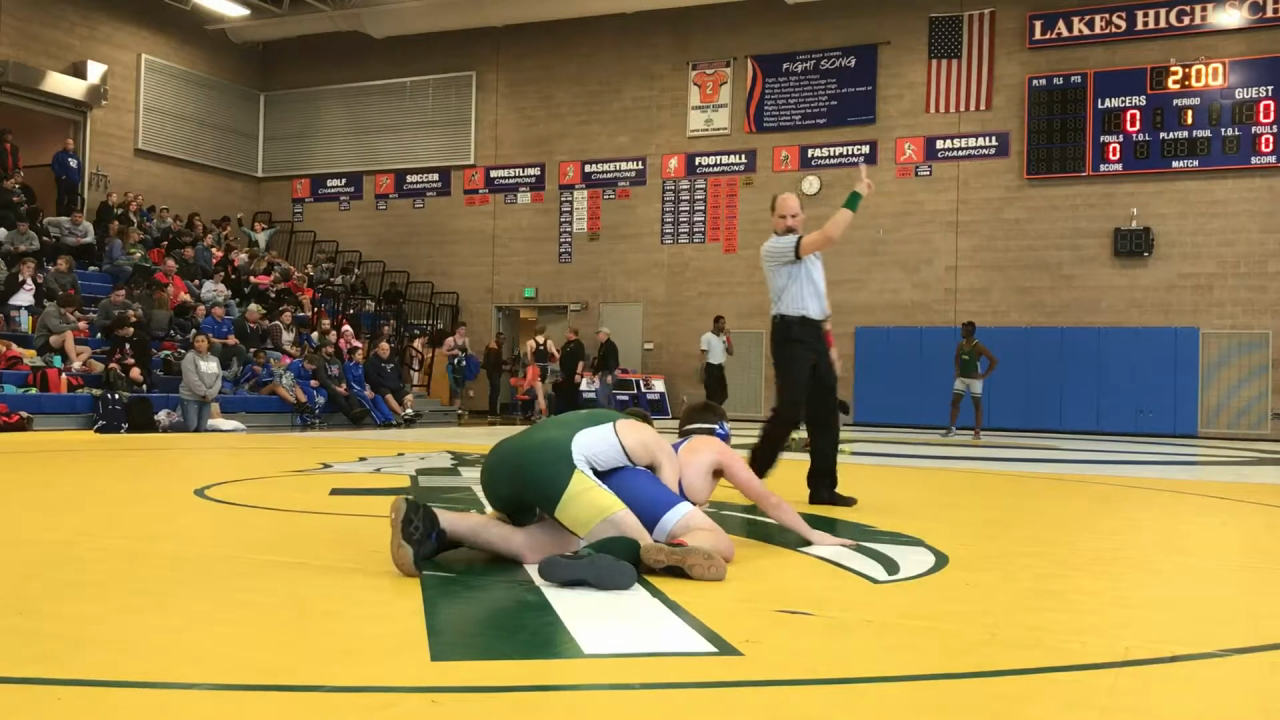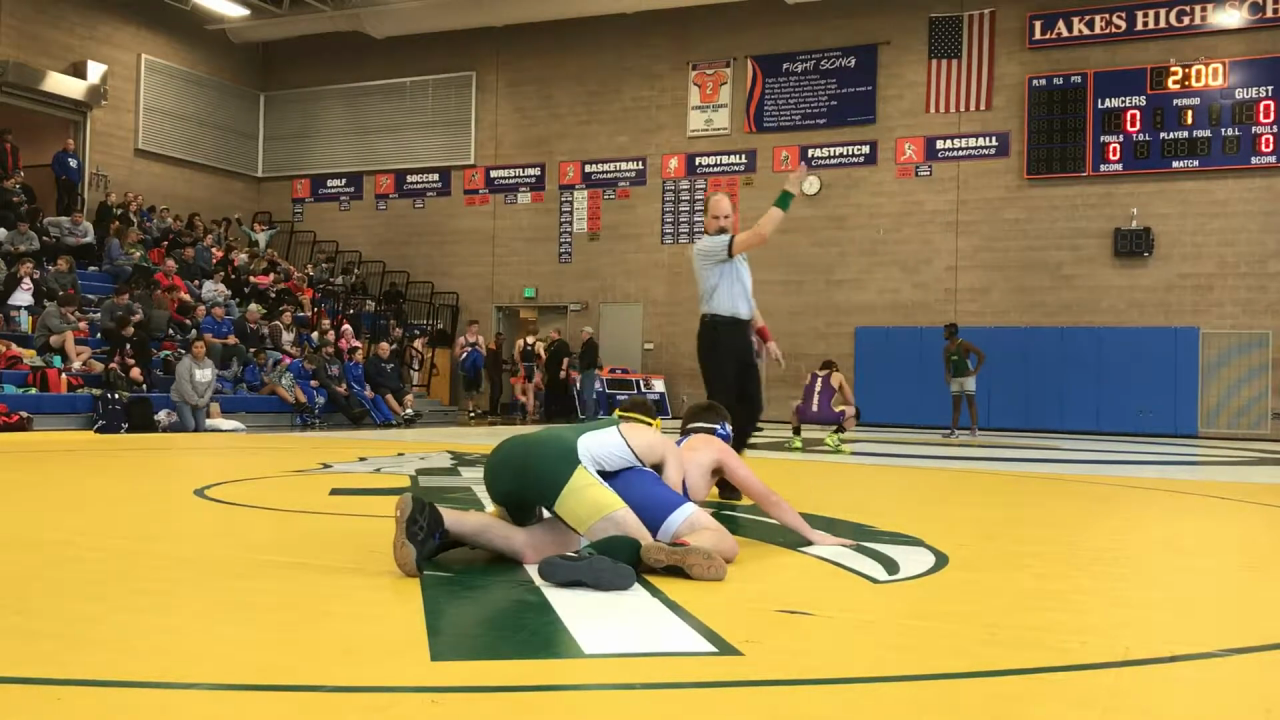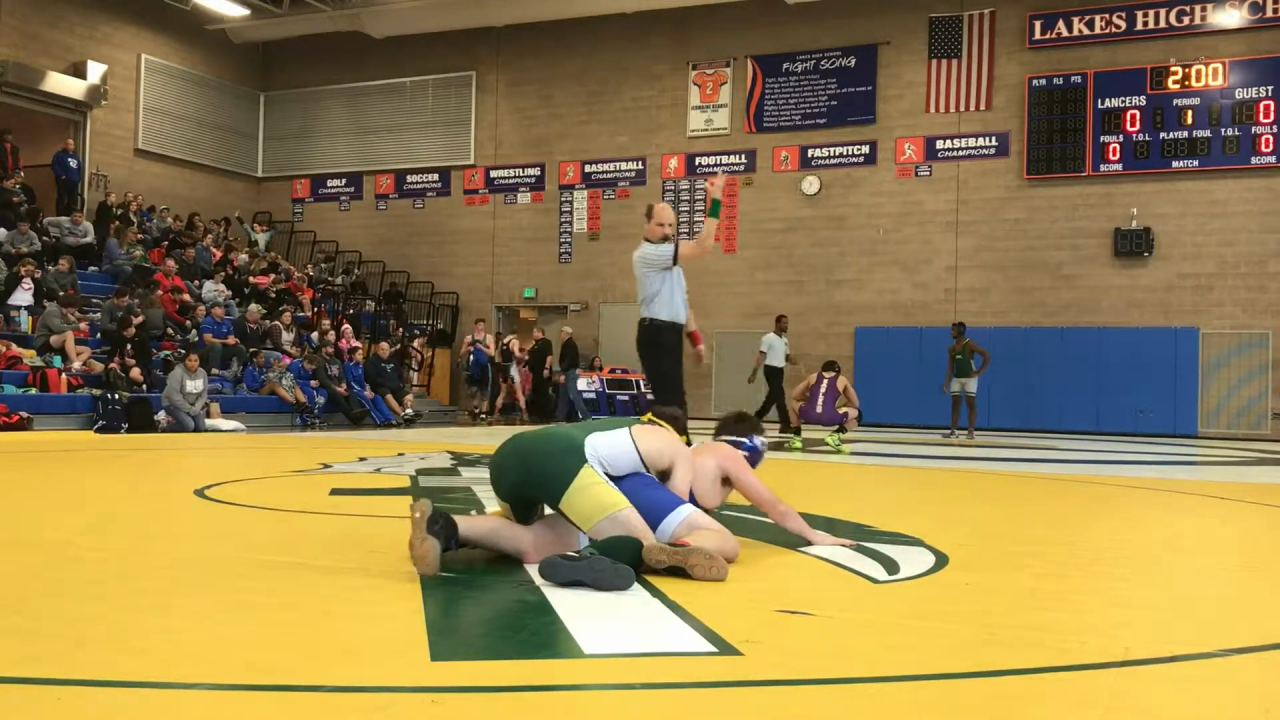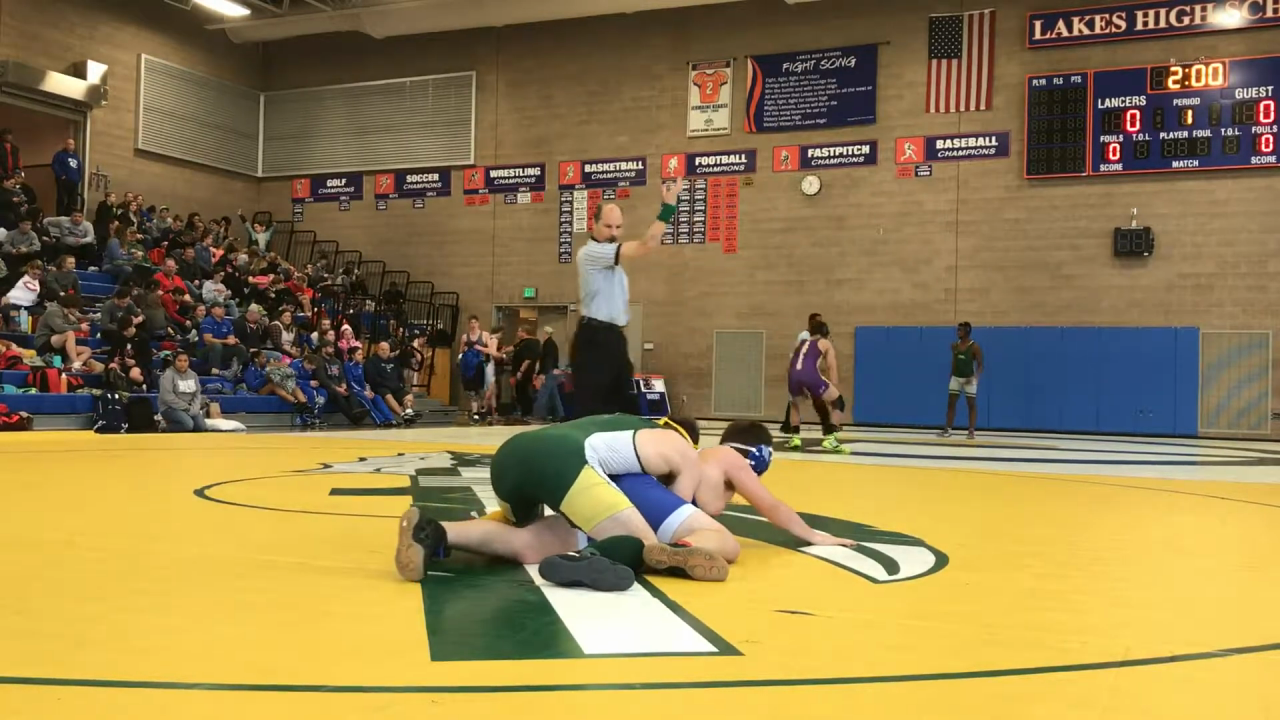
dt=0.5s
person 1, frame 1
left shoulder: (588, 419)
right shoulder: (657, 444)
left hip: (498, 461)
right hip: (552, 465)
right knee: (640, 551)
left ankle: (432, 524)
right ankle: (586, 559)
person 1, frame 2
left shoulder: (599, 427)
right shoulder: (664, 445)
left hip: (503, 456)
right hip: (556, 464)
right knee: (640, 550)
left ankle: (434, 522)
person 1, frame 3
left shoulder: (616, 426)
right shoulder: (678, 448)
left hip: (509, 453)
right hip: (563, 460)
left knee: (531, 544)
right knee: (645, 550)
left ankle: (445, 528)
person 1, frame 4
left shoulder: (626, 424)
right shoulder: (685, 453)
left hip: (510, 453)
right hip: (561, 463)
left knee: (527, 544)
right knee: (647, 551)
left ankle: (435, 534)
person 2, frame 1
left shoulder: (810, 251)
right shoulder: (773, 249)
right elbow: (829, 235)
left wrist: (829, 342)
right wrist: (857, 194)
left hip: (815, 335)
right hip: (790, 335)
left knee: (825, 415)
right knee: (790, 410)
left ankle: (823, 488)
right ankle: (752, 474)
person 2, frame 2
left shoulder: (735, 251)
right shoulder: (706, 248)
right elbow: (760, 234)
left wrist: (766, 336)
right wrist: (788, 193)
left hip: (740, 334)
right hip: (717, 334)
left knee: (750, 406)
right knee: (722, 409)
right ankle: (724, 478)
person 2, frame 3
left shoulder: (667, 258)
right shoulder: (647, 254)
right elbow: (704, 246)
left wrist: (695, 337)
right wrist: (715, 200)
left hip: (669, 336)
right hip: (656, 336)
left knee: (669, 402)
right knee: (672, 403)
person 2, frame 4
left shoulder: (611, 257)
right shoulder: (591, 253)
right elbow: (646, 246)
right wrist: (668, 205)
left hip: (614, 337)
right hip: (595, 338)
left knee: (625, 404)
right knee: (584, 405)
person 3, frame 1
left shoulder: (672, 450)
right shoulder: (717, 449)
right elbow: (768, 500)
right wrist: (812, 535)
left hip: (609, 480)
right hip: (637, 488)
right knee: (720, 545)
person 3, frame 2
left shoulder: (671, 447)
right shoulder: (716, 447)
right elbow: (768, 499)
right wrist: (812, 534)
right hip: (638, 488)
right knee: (723, 546)
right ankle: (665, 552)
person 3, frame 3
left shoulder: (704, 452)
right shoulder: (729, 456)
right elbow: (774, 506)
right wrist: (813, 535)
left hip: (618, 484)
right hip: (635, 491)
right knee: (726, 547)
person 3, frame 4
left shoulder: (700, 457)
right shoulder: (731, 460)
right elbow: (773, 509)
right wrist: (813, 536)
right knee: (726, 546)
right ankle: (672, 554)
